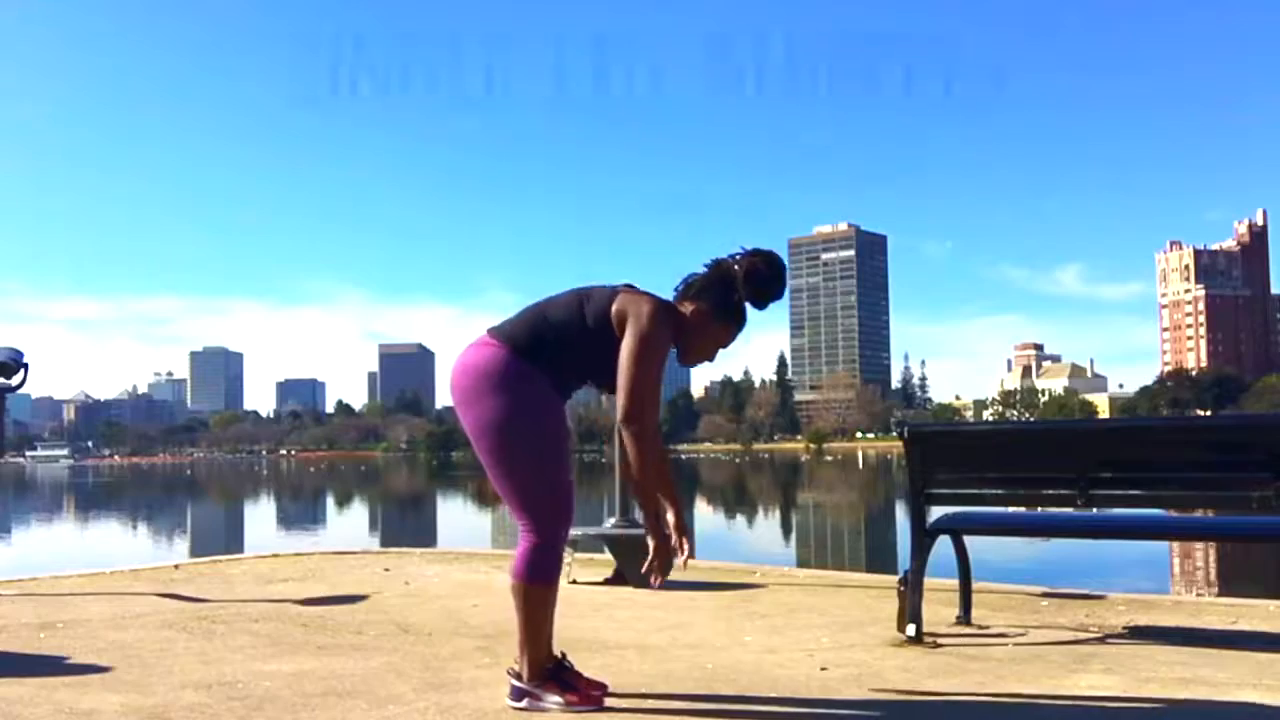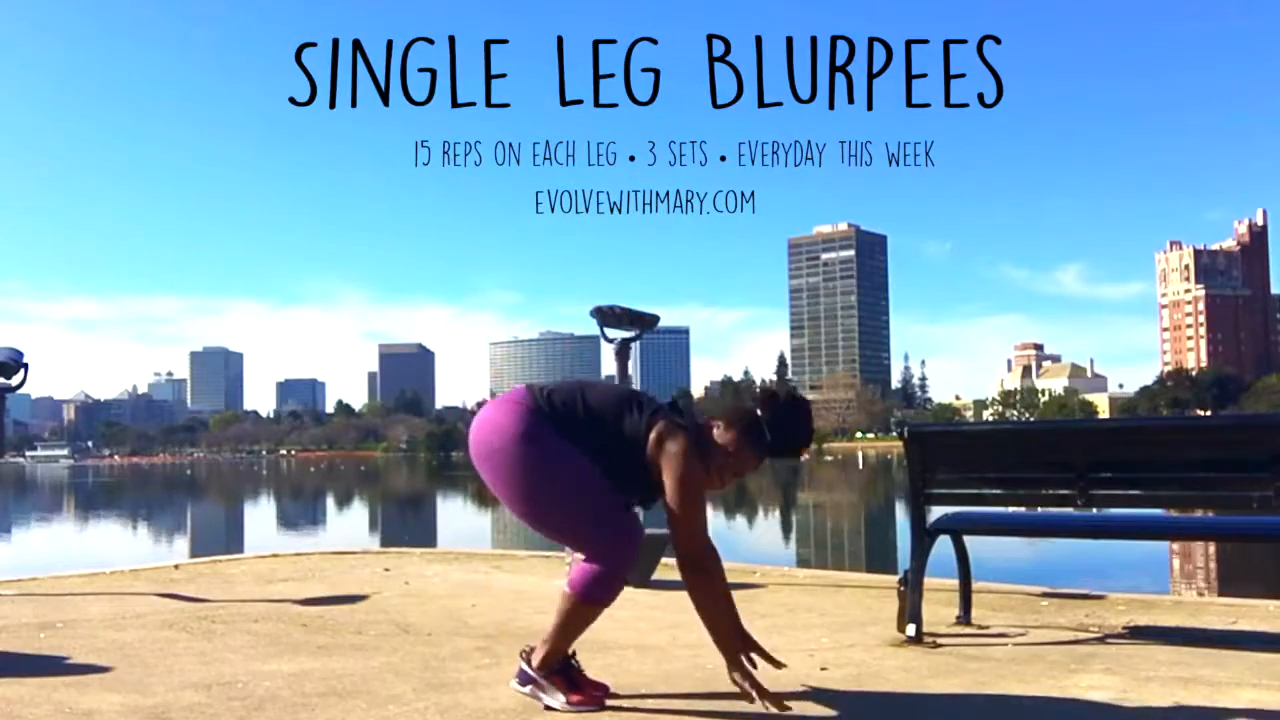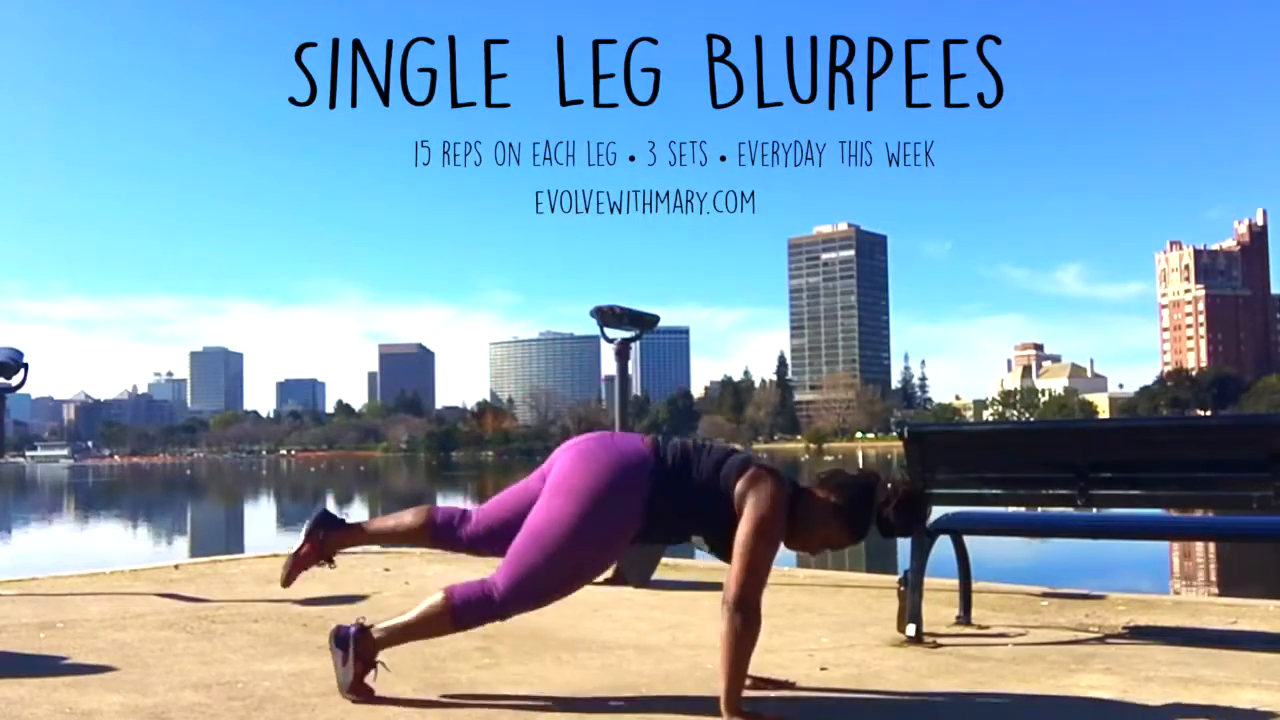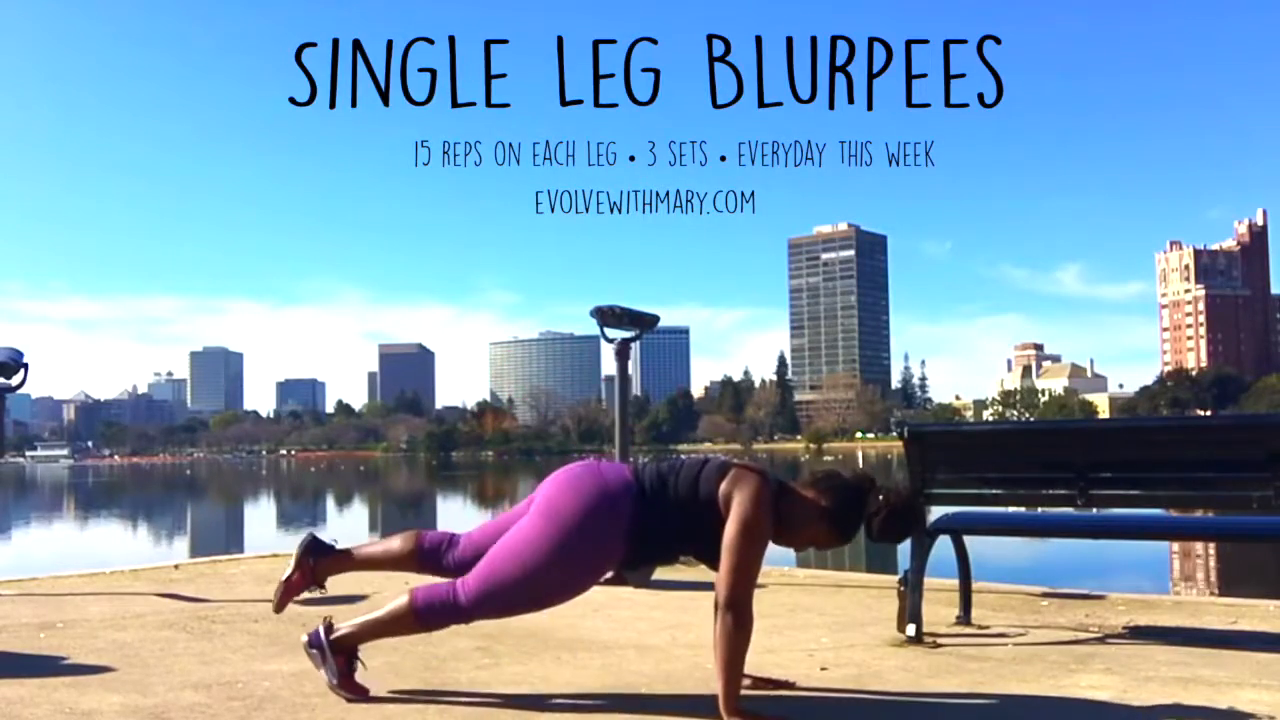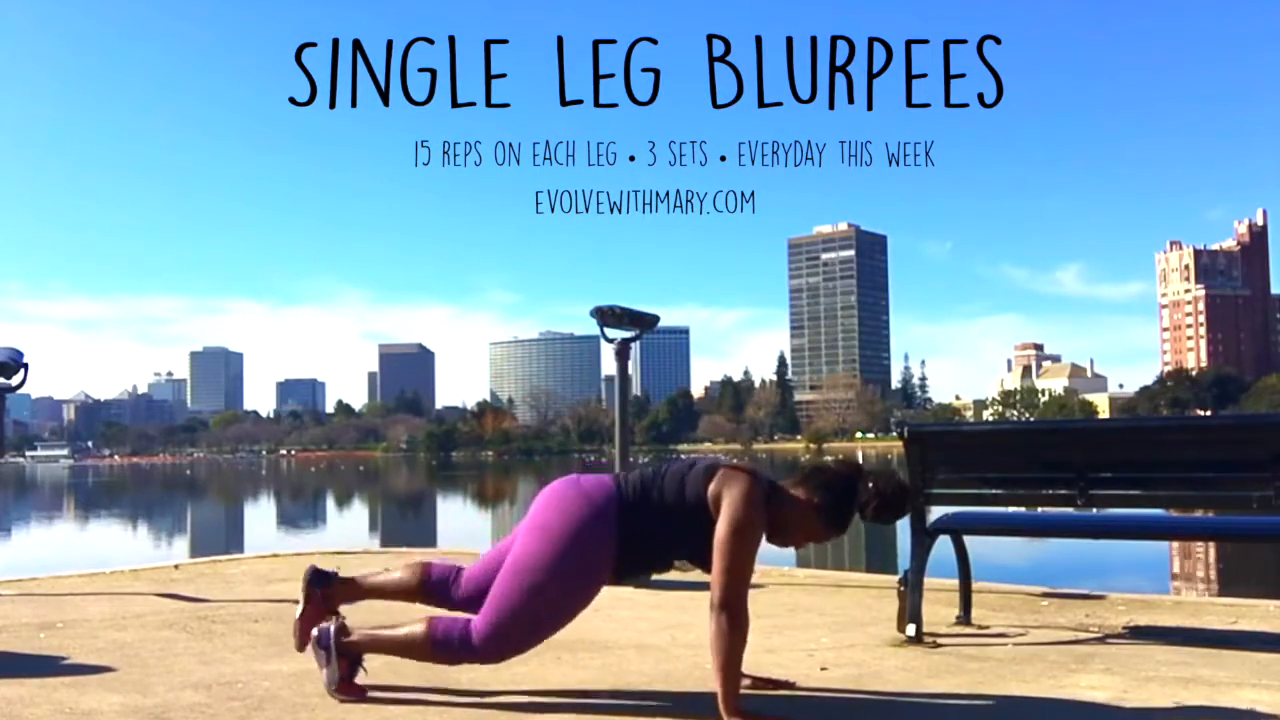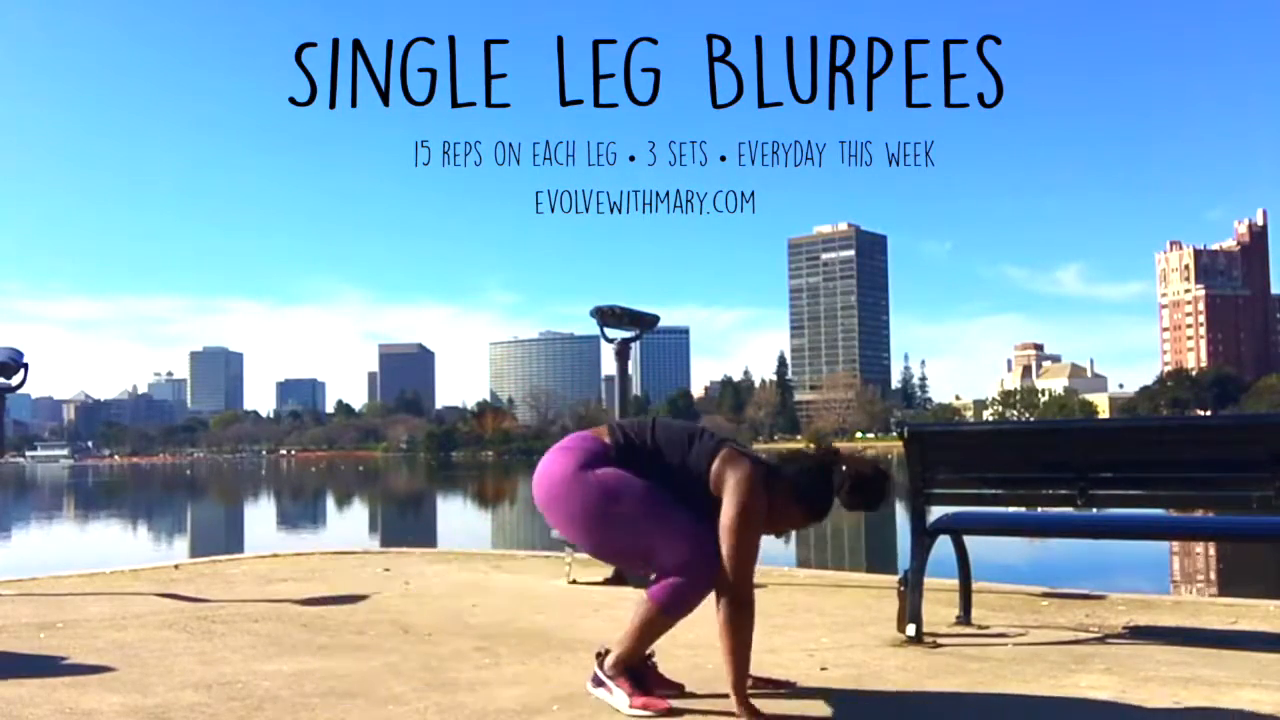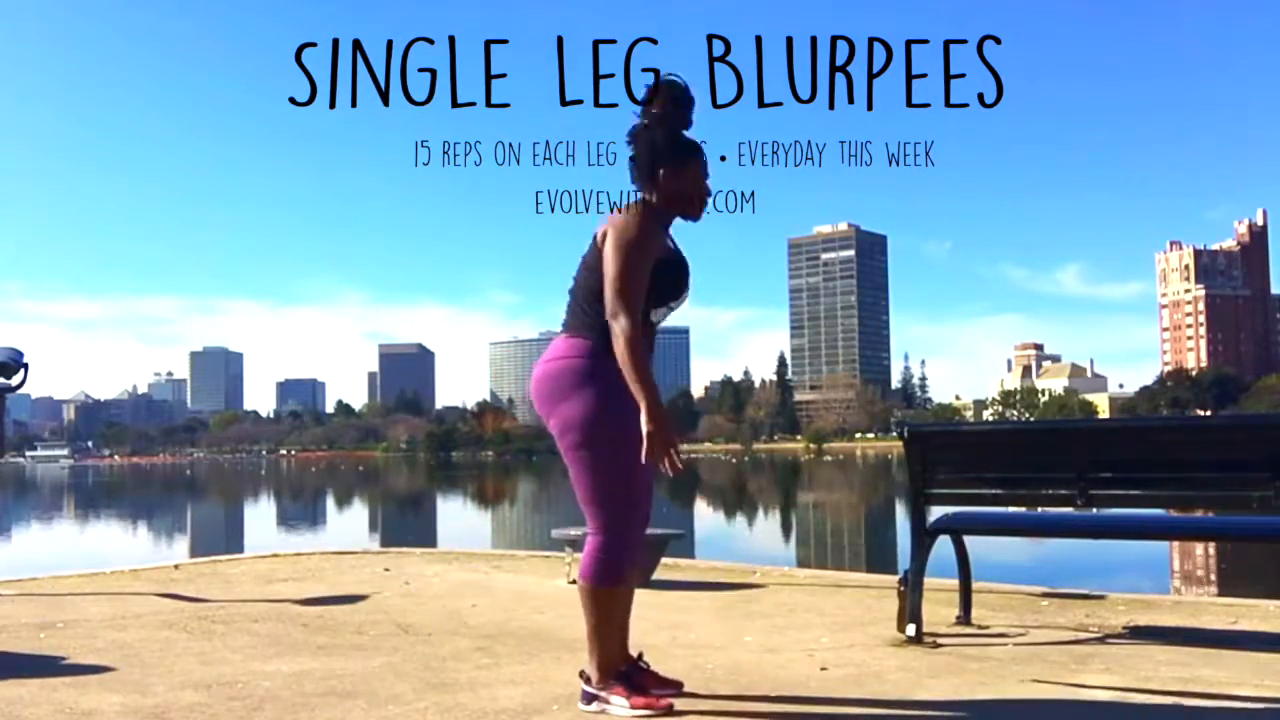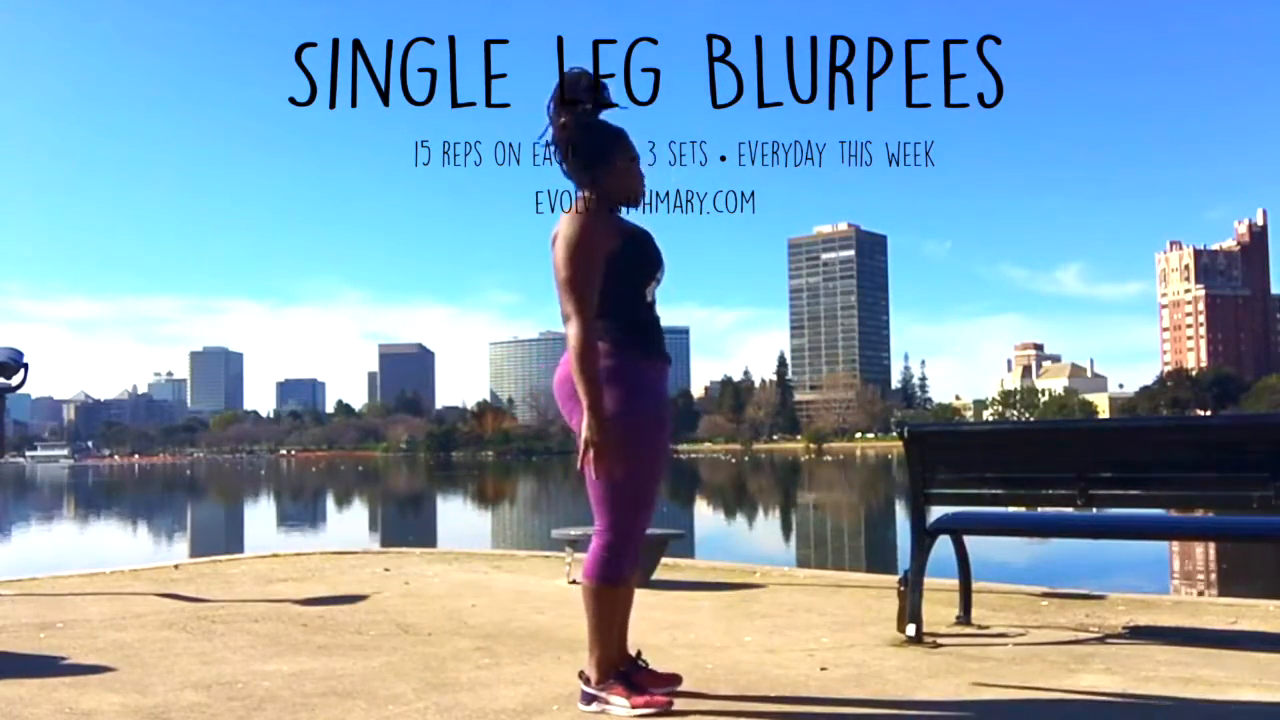
dt=0.5s
person 1, frame 1
left shoulder: (653, 333)
right shoulder: (651, 319)
left elbow: (644, 430)
right elbow: (630, 421)
left wrist: (666, 511)
right wrist: (658, 524)
left hip: (527, 386)
right hip: (497, 377)
left knee: (553, 524)
right knee: (545, 527)
left ankle: (544, 663)
right ankle: (529, 678)
person 1, frame 2
left shoulder: (684, 449)
right shoulder: (683, 451)
left elbow: (699, 557)
right elbow: (696, 564)
left wrist: (736, 640)
right wrist: (736, 660)
left hip: (523, 432)
right hip: (510, 431)
left knee: (616, 541)
right knee: (616, 548)
left ankle: (552, 658)
right ankle: (541, 666)
person 1, frame 3
left shoulder: (765, 500)
right shoulder: (772, 502)
left elbow: (739, 606)
right elbow: (740, 609)
left hip: (596, 463)
right hip: (604, 485)
left knee: (470, 530)
right knee: (506, 592)
left ankle: (334, 534)
right ankle: (365, 640)
person 1, frame 4
left shoulder: (753, 498)
right shoulder: (759, 501)
left elbow: (729, 598)
right elbow: (731, 604)
left hip: (586, 493)
right hip: (590, 519)
left knee: (460, 552)
right knee: (470, 595)
left ankle: (327, 558)
right ankle: (337, 637)
person 1, frame 5
left shoulder: (750, 498)
right shoulder: (749, 500)
left elbow: (725, 601)
right elbow: (727, 606)
left hip: (576, 511)
right hip: (582, 529)
left knee: (462, 587)
right knee: (487, 639)
left ankle: (331, 588)
right ankle: (344, 640)
person 1, frame 6
left shoulder: (746, 482)
right shoulder: (748, 485)
left elbow: (735, 588)
right elbow: (735, 591)
left wrist: (740, 674)
left hip: (589, 472)
right hip: (572, 473)
left knee: (696, 558)
right knee: (698, 561)
left ankle: (631, 661)
right ankle: (613, 670)
person 1, frame 7
left shoulder: (655, 235)
right shoulder: (635, 225)
right elbow: (622, 320)
left wrist: (649, 408)
right wrist: (651, 410)
left hip: (605, 380)
right hip: (586, 379)
left knee: (628, 528)
right knee: (615, 529)
left ankle: (619, 663)
person 1, frame 8
left shoulder: (607, 225)
right shoulder: (584, 224)
right elbow: (580, 325)
right wrist: (595, 413)
left hip: (635, 380)
right hip: (611, 381)
left knee: (627, 529)
right knee: (617, 529)
left ankle: (617, 662)
